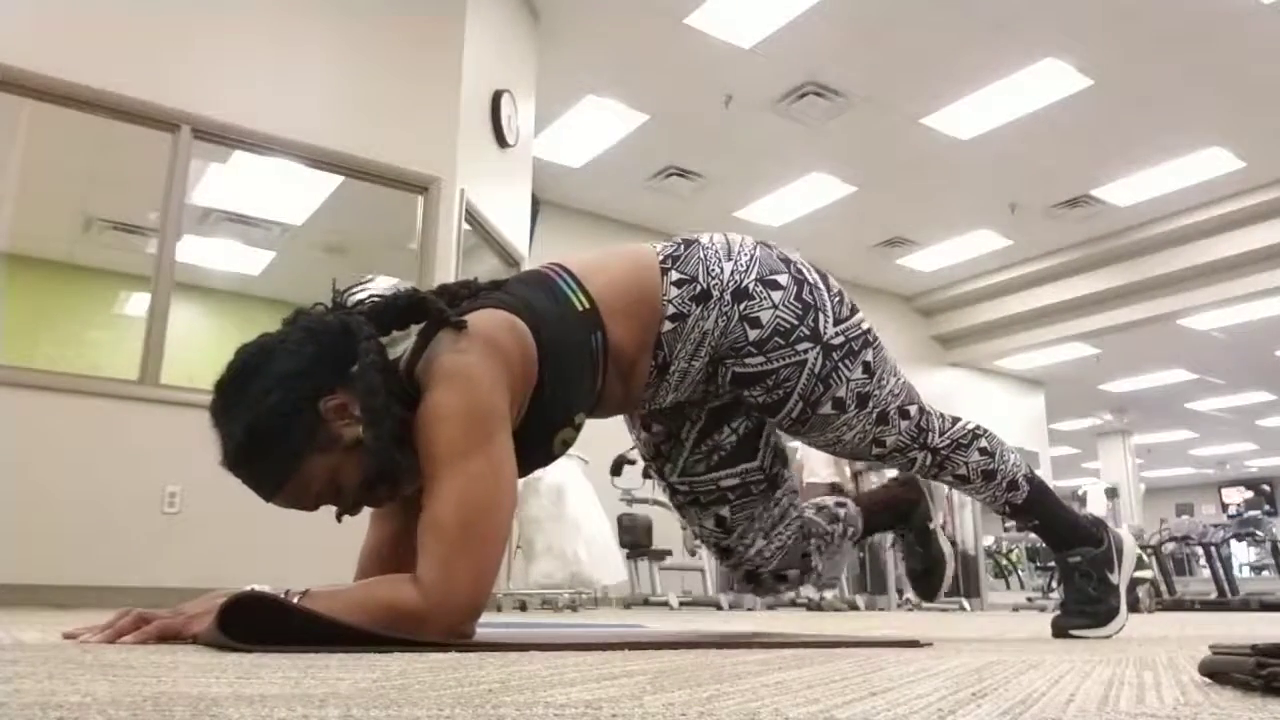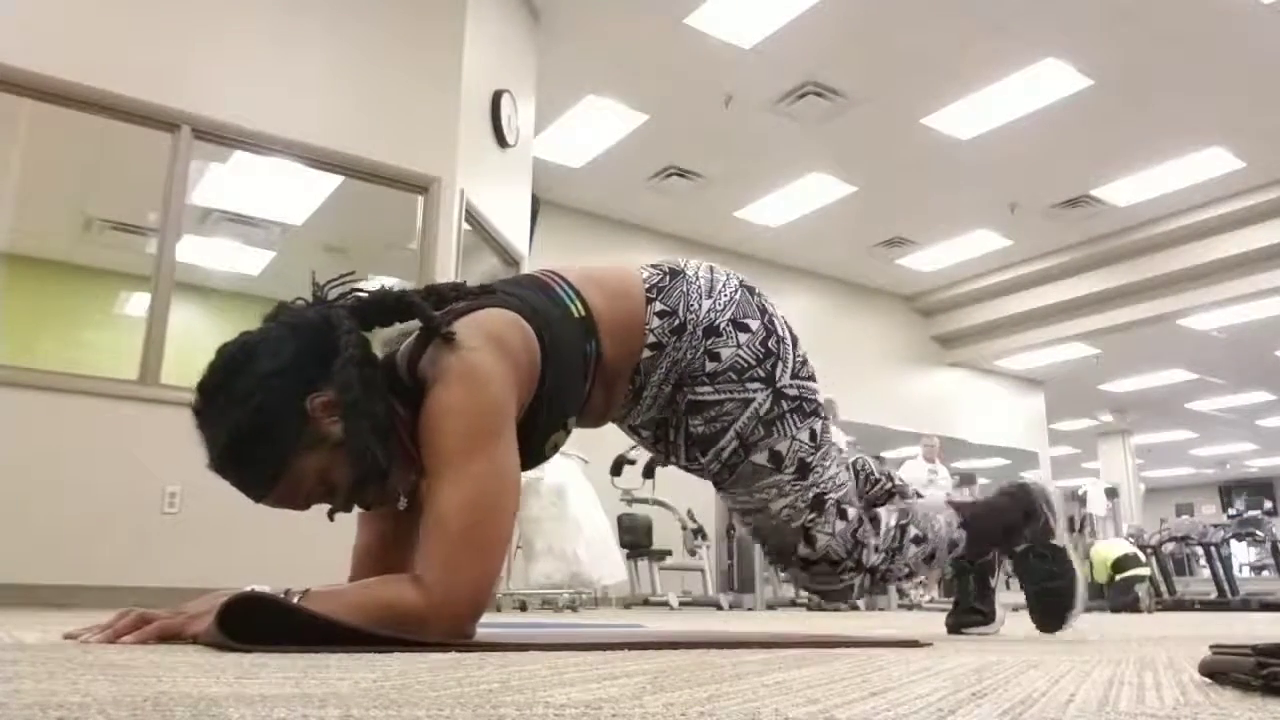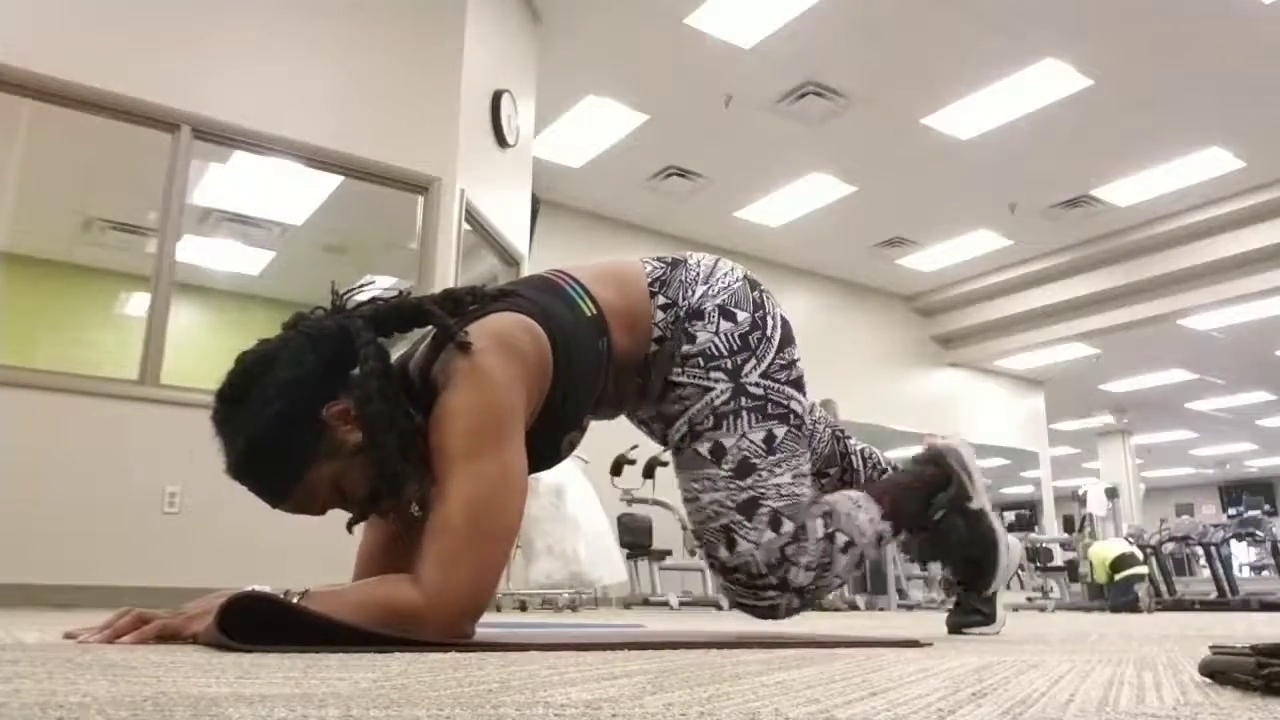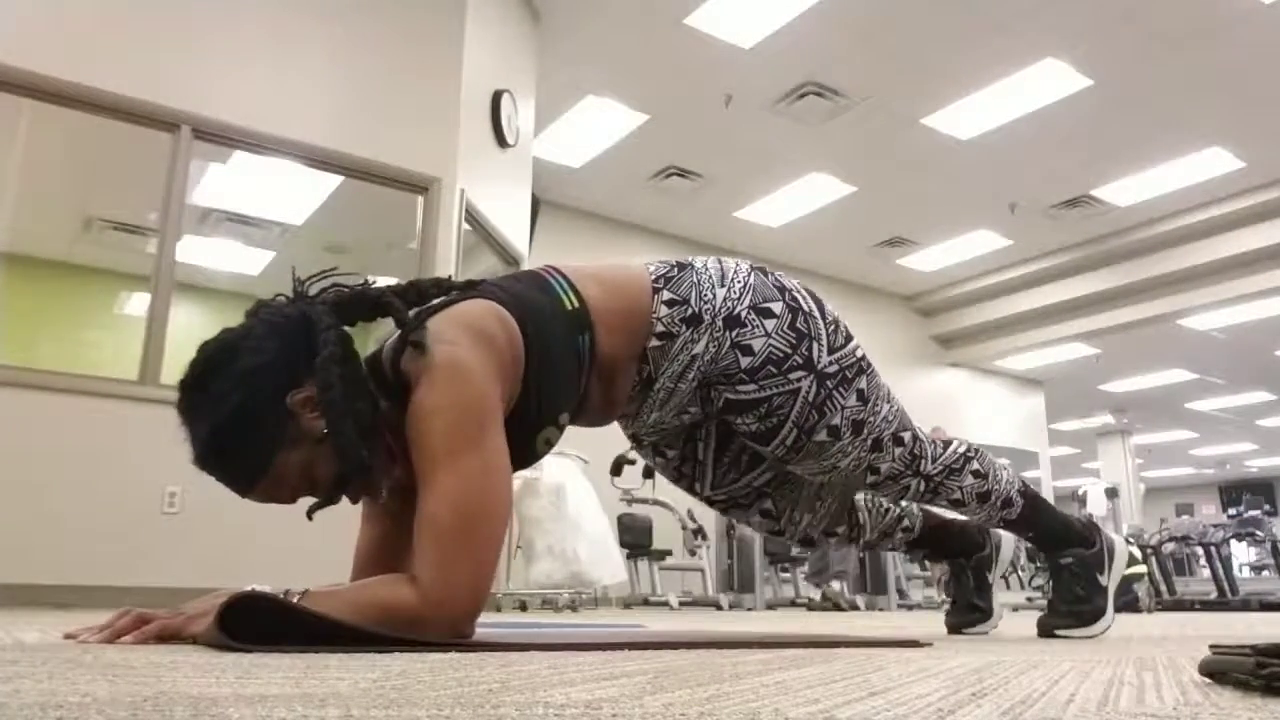
dt=0.5s
person 1, frame 1
left shoulder: (457, 380)
right shoulder: (400, 405)
left elbow: (445, 605)
right elbow: (385, 589)
left hip: (748, 307)
right hip: (680, 387)
left knee: (915, 438)
right knee: (770, 558)
left ankle: (1088, 543)
right ankle: (898, 520)
person 1, frame 2
left shoulder: (462, 379)
right shoulder: (392, 408)
left elbow: (445, 606)
right elbow: (381, 585)
left hip: (714, 334)
right hip: (661, 398)
left knee: (839, 545)
right knee: (817, 507)
left ankle: (1014, 516)
right ankle: (973, 550)
person 1, frame 3
left shoulder: (474, 382)
right shoulder: (401, 406)
left elbow: (444, 607)
right elbow: (378, 586)
left hip: (712, 319)
right hip: (657, 369)
left knee: (773, 565)
right knee: (817, 475)
left ankle: (937, 484)
right ankle: (969, 545)
person 1, frame 4
left shoulder: (447, 372)
right shoulder: (391, 407)
left elbow: (442, 605)
right elbow: (383, 587)
left hip: (739, 331)
right hip: (671, 406)
left knee: (904, 461)
right knee: (813, 517)
left ankle: (1080, 544)
right ankle: (967, 551)
